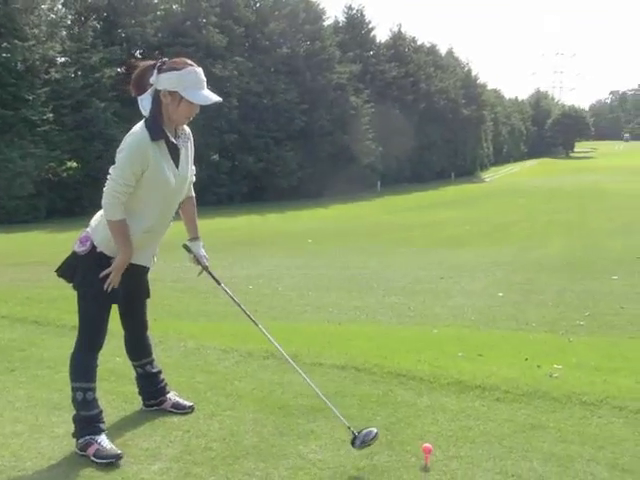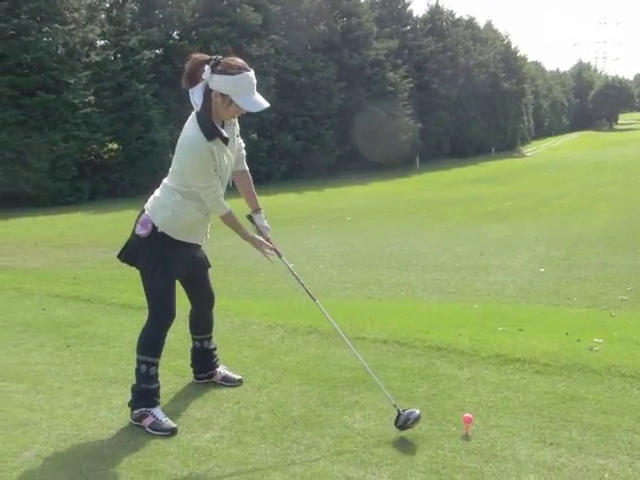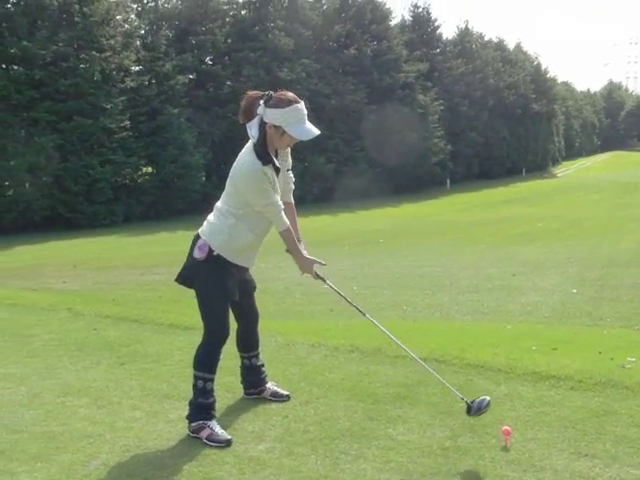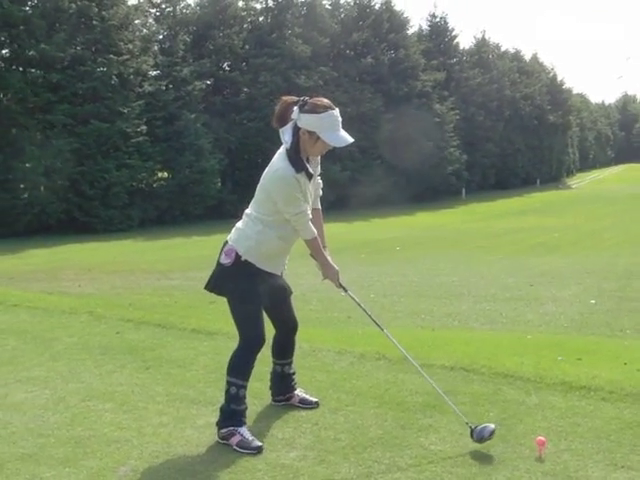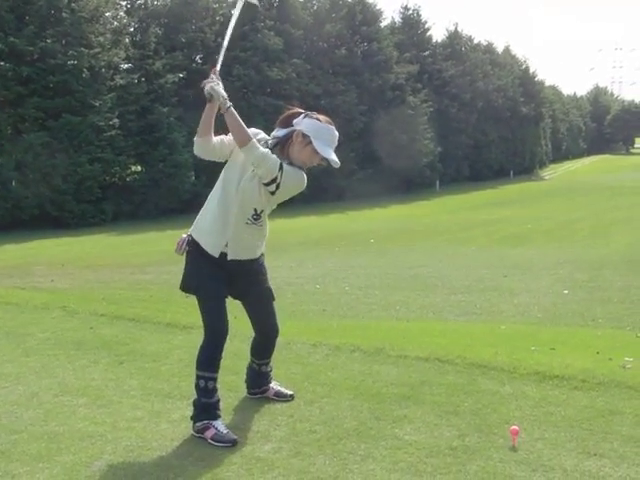
dt=1s
person 1, frame 1
left shoulder: (185, 137)
right shoulder: (140, 142)
left elbow: (185, 193)
right elbow: (112, 202)
left wrist: (195, 241)
right wrist: (124, 255)
left hip: (139, 255)
right hip: (105, 253)
left knee: (137, 328)
right knee: (91, 338)
left ankle: (154, 394)
right ankle: (88, 431)
person 1, frame 2
left shoulder: (226, 121)
right shoulder: (197, 141)
left elbow: (239, 168)
right elbow: (215, 203)
left wrist: (259, 215)
right wrist: (250, 238)
left hip: (187, 233)
right hip: (161, 233)
left knee: (204, 301)
right knee: (162, 314)
left ankle: (205, 367)
right ankle: (143, 404)
person 1, frame 3
left shoulder: (279, 151)
right shoulder: (251, 168)
left elbow: (287, 200)
right elbow: (276, 217)
left wrist: (300, 246)
right wrist: (299, 256)
left hip: (236, 255)
right hip: (214, 255)
left knee: (249, 319)
right knee: (217, 332)
left ankle: (255, 383)
right ankle: (200, 416)
person 1, frame 4
left shoulder: (309, 159)
right shoulder: (284, 175)
left elbow: (315, 209)
right elbow: (303, 226)
left wrist: (326, 253)
right wrist: (325, 264)
left hip: (268, 262)
right hip: (244, 262)
left knee: (287, 326)
right knee: (253, 338)
left ankle: (283, 389)
right ankle: (230, 423)
person 1, frame 5
left shoulder: (295, 178)
right shoulder: (254, 137)
left elbow: (251, 153)
right elbow: (204, 149)
left wrist: (225, 103)
right wrist: (213, 103)
left hip: (247, 258)
right hip: (207, 249)
left knee: (268, 328)
right knee: (217, 331)
left ankle: (258, 382)
right ankle: (204, 415)
